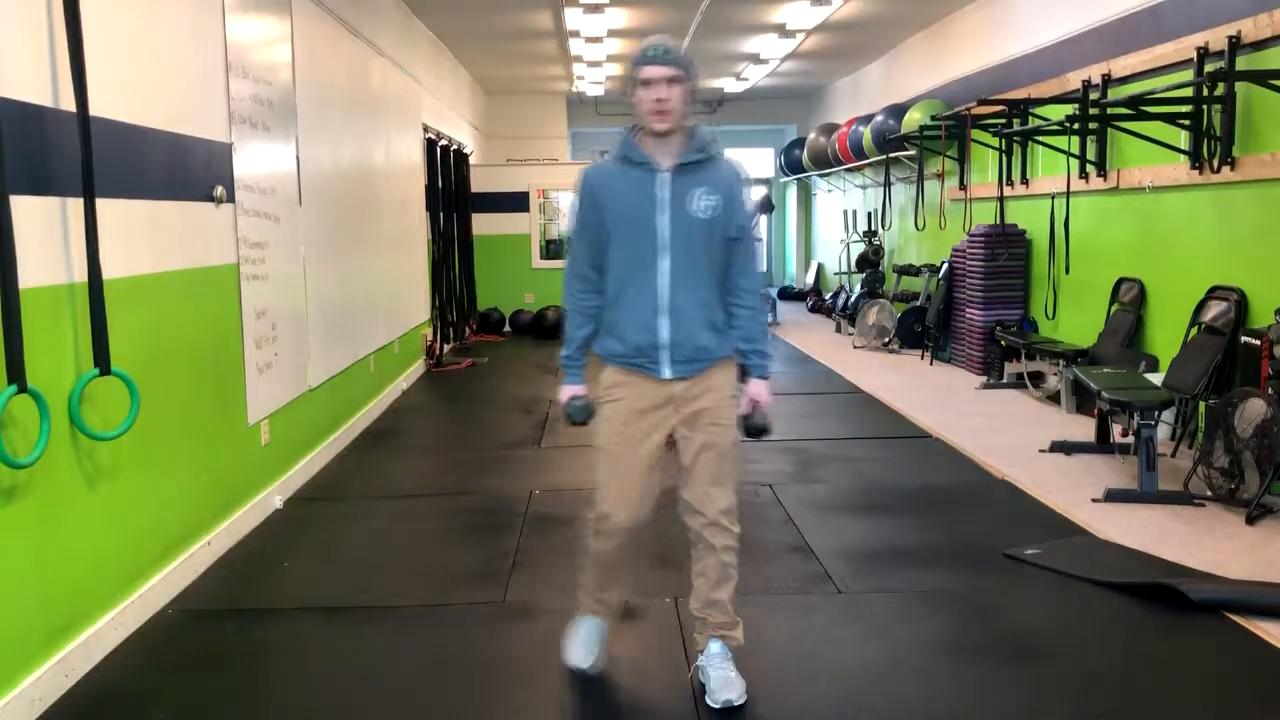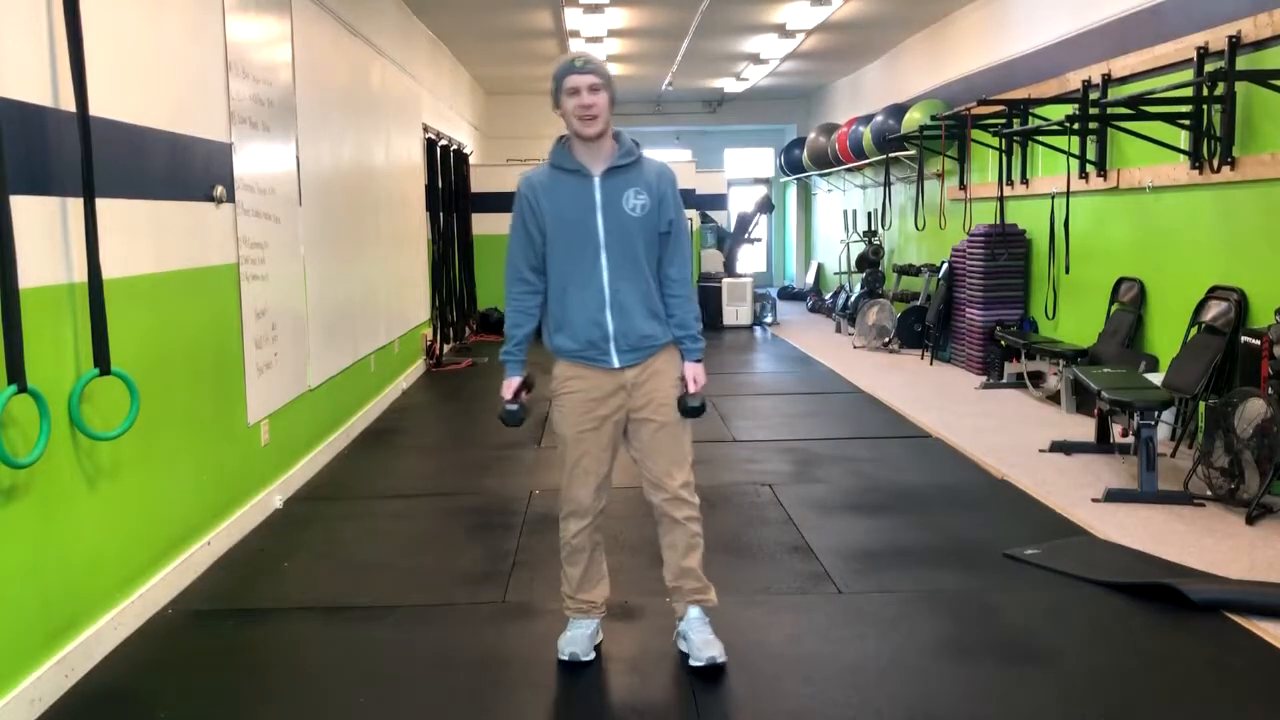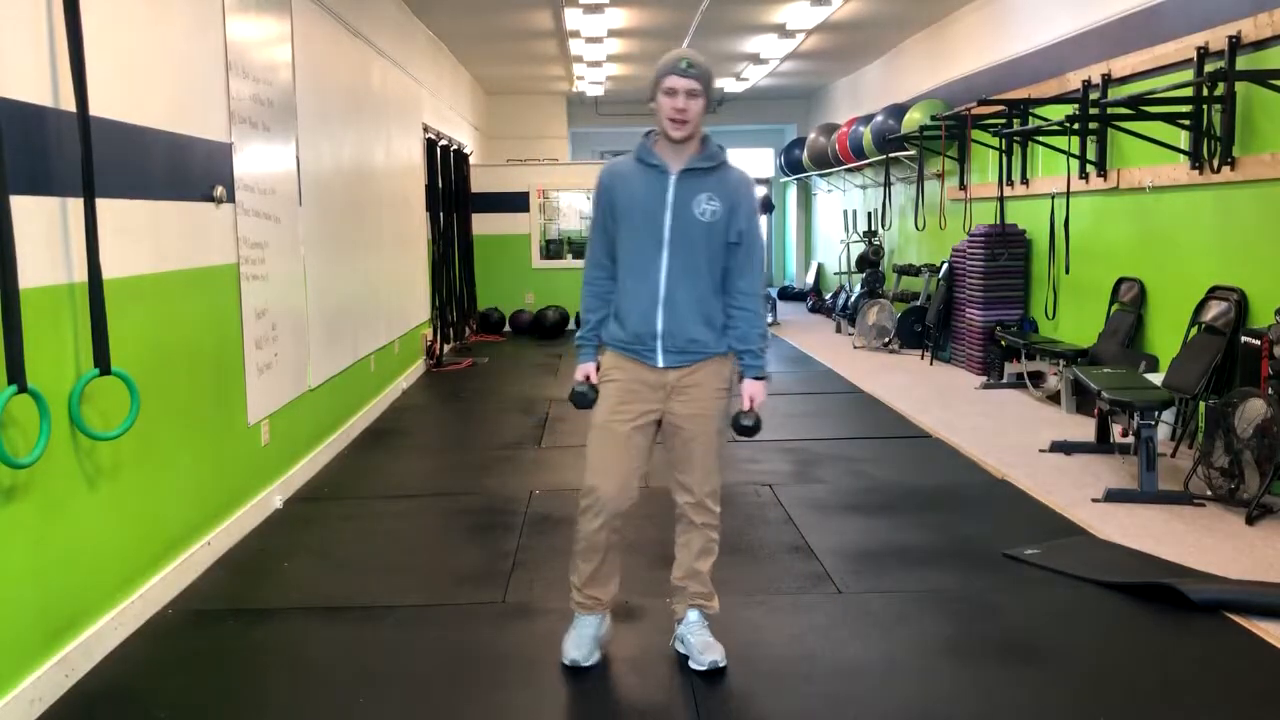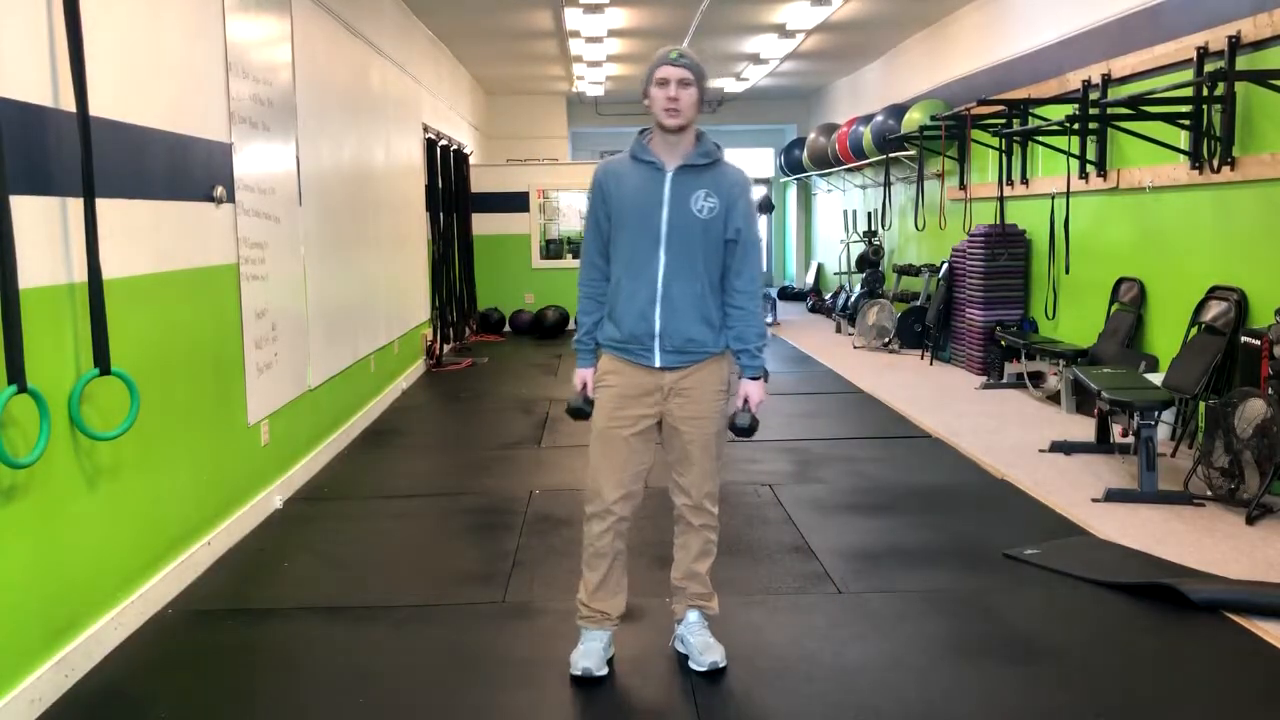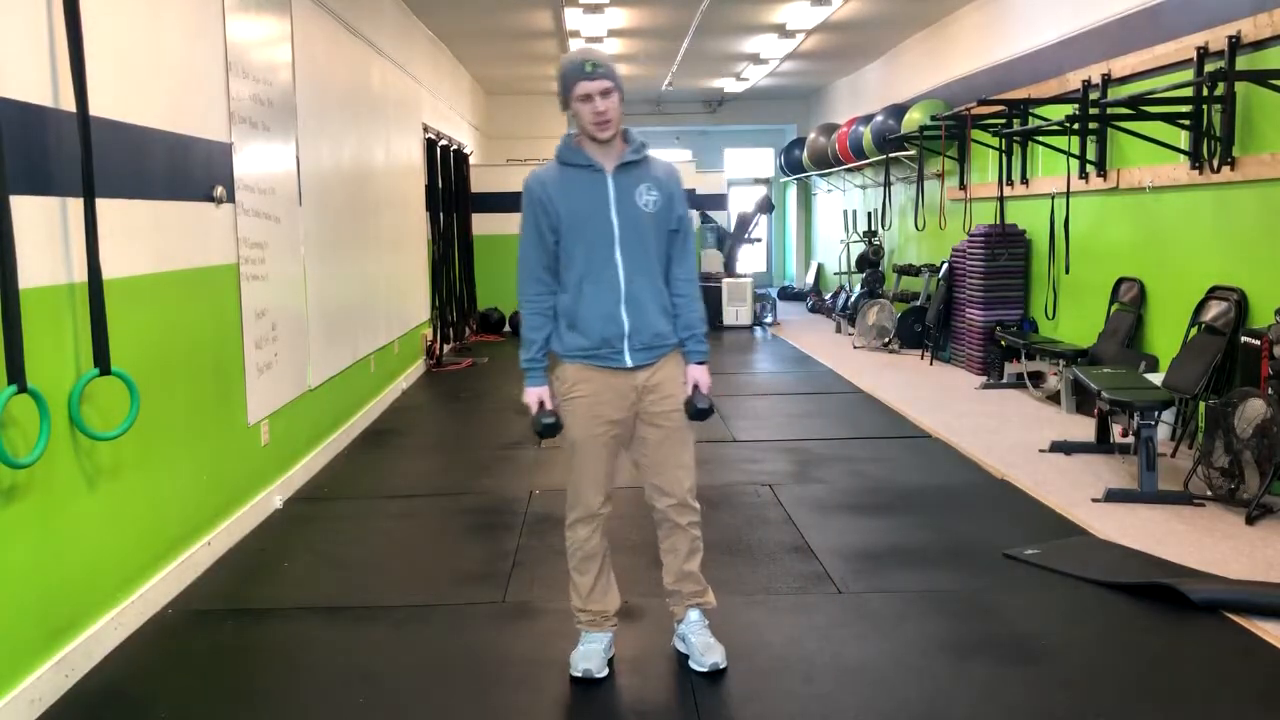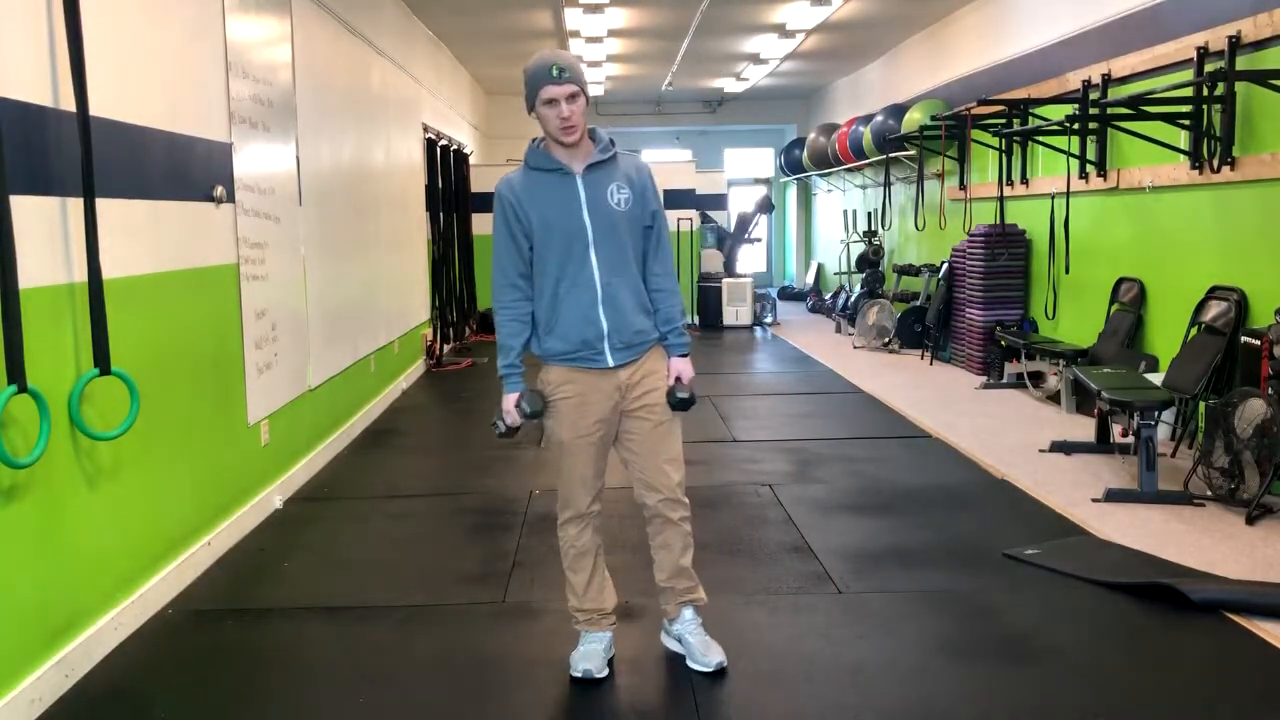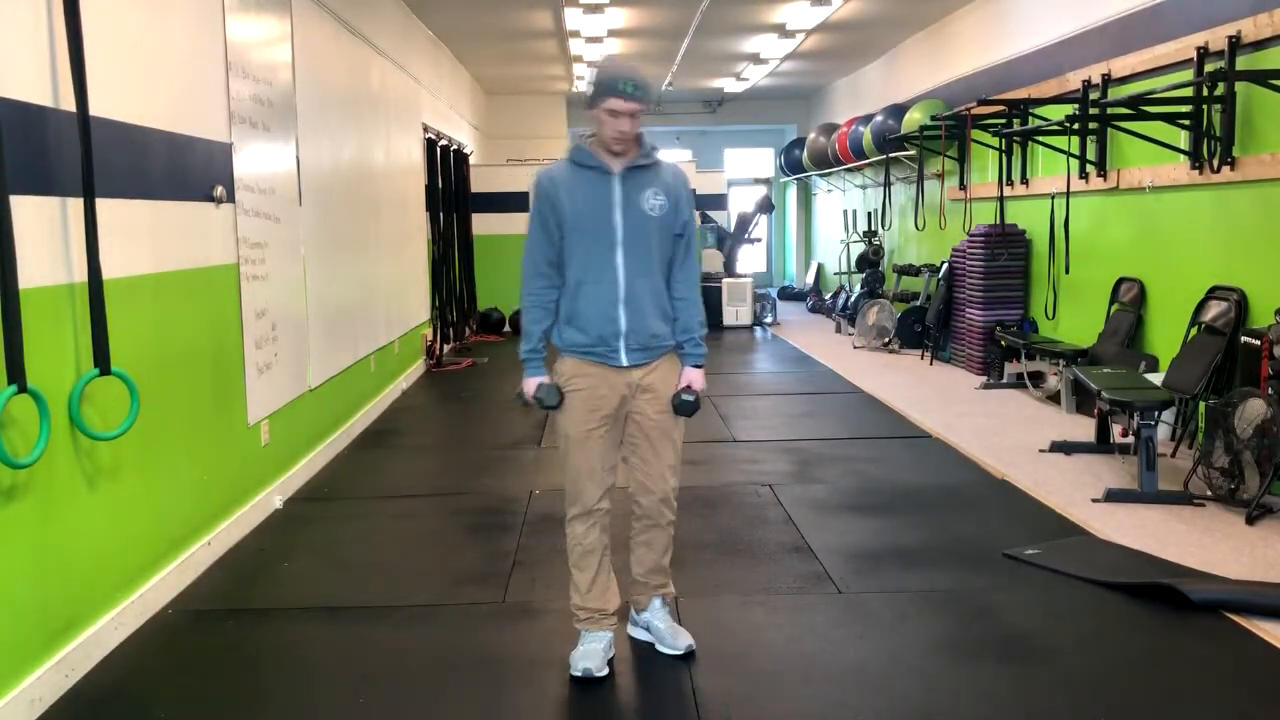
dt=0.7s
person 1, frame 1
left shoulder: (724, 179)
right shoulder: (602, 181)
left elbow: (744, 282)
right elbow: (583, 283)
left wrist: (757, 367)
right wrist: (572, 369)
left hip: (710, 378)
right hip: (626, 378)
left knee: (714, 518)
right knee: (614, 514)
left ankle: (715, 646)
right ankle: (592, 615)
person 1, frame 2
left shoulder: (657, 179)
right shoulder: (537, 188)
left elbow: (678, 274)
right elbow: (524, 282)
left wrist: (692, 352)
right wrist: (514, 362)
left hip: (656, 363)
right hip: (579, 371)
left knee: (675, 494)
right knee: (580, 504)
left ankle: (692, 614)
right ankle: (584, 615)
person 1, frame 3
left shoulder: (733, 187)
right shoulder: (616, 179)
left elbow: (746, 286)
right elbow: (599, 273)
left wrist: (754, 368)
right wrist: (587, 350)
left hip: (703, 368)
right hip: (625, 364)
left knee: (699, 502)
right knee: (603, 497)
left ankle: (693, 617)
right ankle: (589, 612)
person 1, frame 4
left shoulder: (729, 183)
right shoulder: (612, 177)
left elbow: (744, 283)
right elbow: (594, 274)
left wrist: (751, 366)
right wrist: (584, 354)
left hip: (700, 368)
right hip: (621, 365)
left knee: (698, 503)
right knee: (607, 503)
left ankle: (693, 618)
right ankle: (596, 626)
person 1, frame 5
left shoulder: (662, 178)
right shoulder: (546, 186)
left elbow: (683, 274)
right elbow: (536, 286)
left wrist: (696, 354)
right wrist: (534, 372)
left hip: (662, 367)
right hip: (585, 373)
left knee: (677, 500)
right knee: (587, 509)
left ankle: (690, 618)
right ankle: (595, 628)
person 1, frame 6
left shoulder: (633, 174)
right shoulder: (516, 192)
left elbow: (660, 268)
right elbow: (512, 292)
left wrist: (678, 345)
right wrist: (512, 378)
left hip: (645, 363)
right hip: (569, 375)
left knee: (667, 497)
right knee: (578, 509)
left ankle: (683, 617)
right ankle: (594, 628)
person 1, frame 7
left shoulder: (671, 183)
right shoulder: (555, 183)
left elbow: (685, 278)
right elbow: (540, 280)
left wrist: (694, 356)
right wrist: (533, 362)
left hip: (658, 366)
right hip: (583, 367)
left knee: (657, 500)
right knee: (587, 503)
left ankle: (651, 607)
right ankle: (595, 626)
